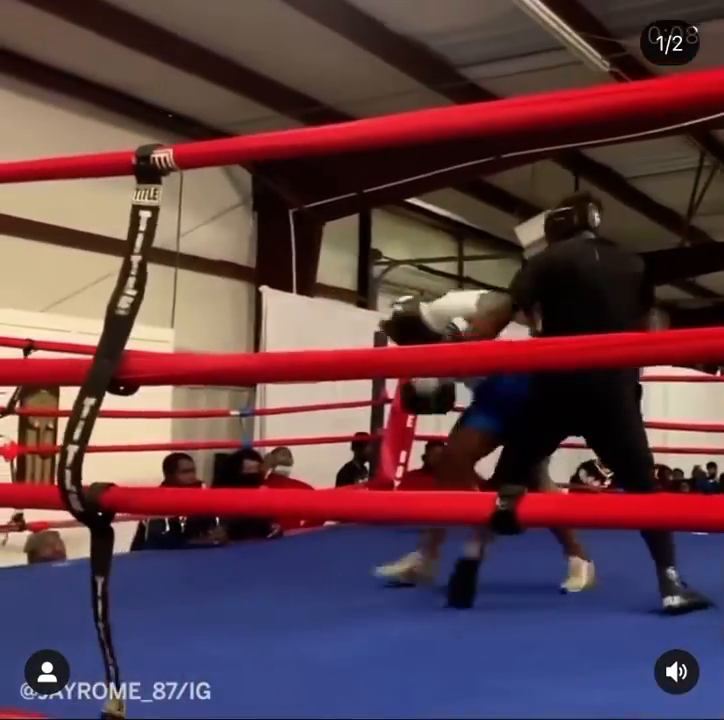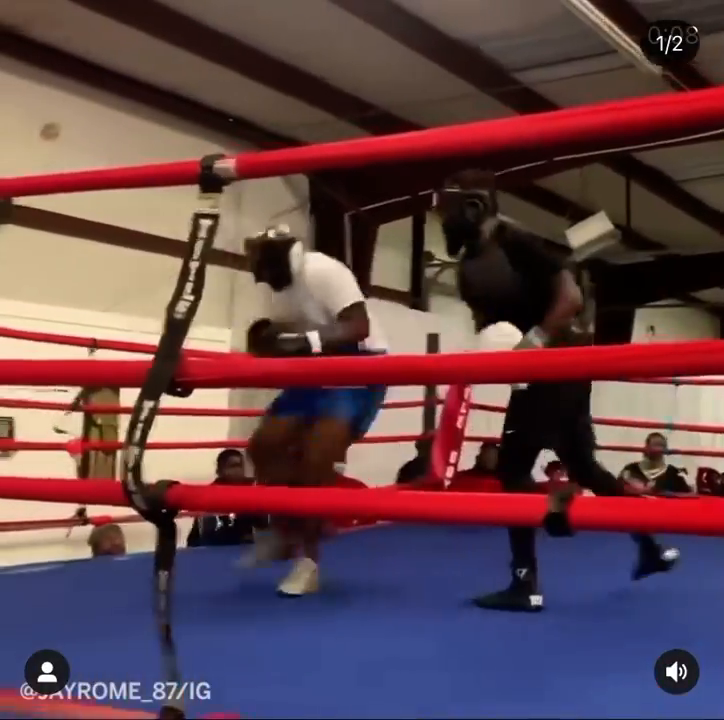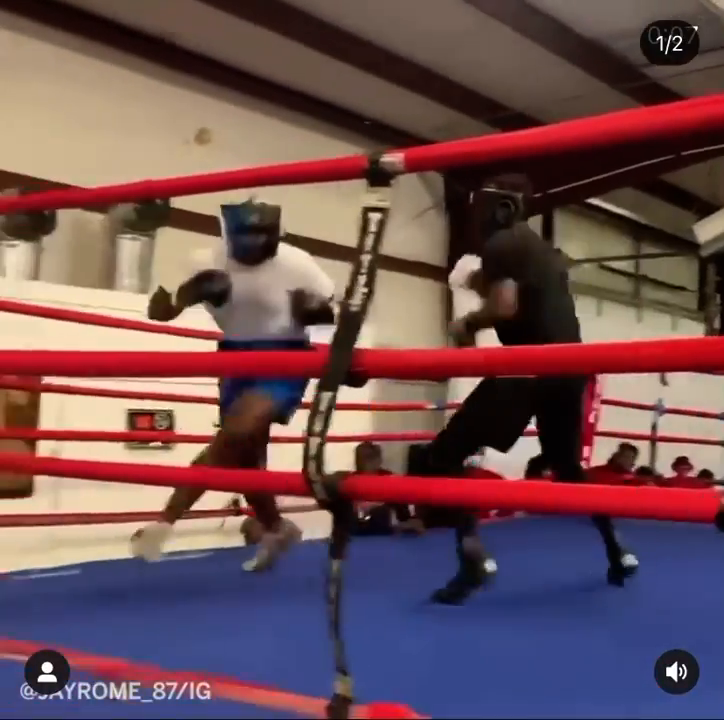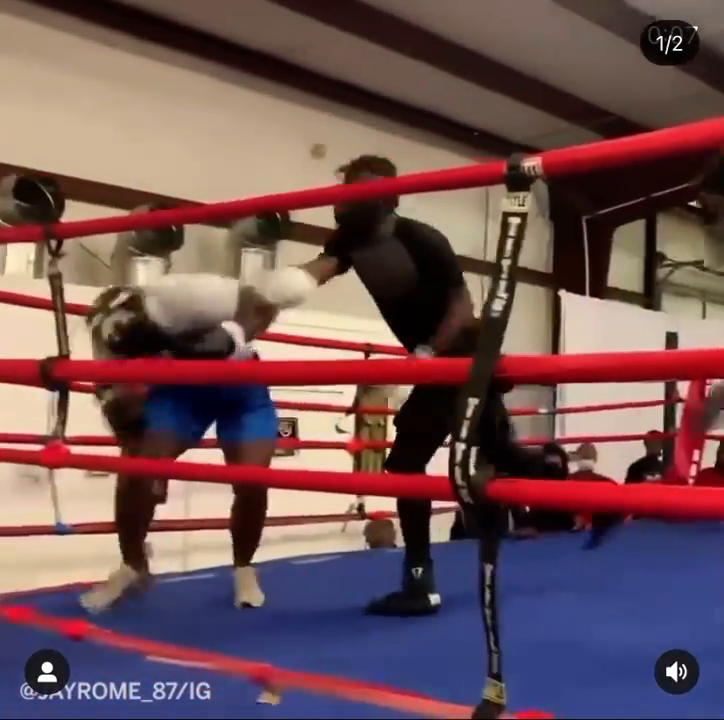
dt=0.5s
person 1, frame 1
left shoulder: (549, 260)
right shoulder: (633, 264)
left elbow: (498, 317)
right elbow: (643, 329)
left hip: (561, 380)
right hip: (615, 383)
left knee: (512, 473)
right knee: (641, 484)
left ankle: (472, 563)
right ankle: (670, 584)
person 1, frame 2
left shoulder: (518, 245)
right shoulder: (469, 262)
left elbow: (571, 298)
right elbow: (486, 324)
left wrist: (535, 342)
left knee: (511, 468)
right knee: (582, 465)
left ankle: (525, 585)
right ankle: (652, 547)
person 1, frame 3
left shoulder: (501, 244)
right shoulder: (544, 252)
left elbow: (504, 306)
left wrist: (467, 324)
right wrist: (484, 282)
left hip: (530, 368)
right hip: (568, 369)
left knee: (444, 455)
right knee: (567, 468)
left ankle: (472, 560)
right ankle: (617, 553)
person 1, frame 4
left shoulder: (423, 239)
right shoulder: (353, 240)
left elbow: (462, 306)
right elbow: (318, 271)
left wrist: (427, 358)
left hip: (462, 359)
right hip: (430, 358)
left knee: (406, 463)
left ankle: (422, 583)
person 2, frame 1
left shoulder: (446, 309)
left wrist: (458, 329)
left hip: (515, 382)
right hip: (490, 396)
left knee: (532, 474)
right knee: (448, 463)
left ankle: (578, 559)
right ankle: (425, 558)
person 2, frame 2
left shoulder: (324, 273)
right shoulder: (273, 286)
left elbow: (357, 327)
right elbow: (273, 334)
left wrist: (307, 342)
right wrist: (261, 337)
left knee: (315, 459)
right knee: (264, 445)
left ankle: (308, 560)
right ankle: (284, 534)
person 2, frame 3
left shoulder: (295, 262)
right shoulder: (209, 265)
left elbow: (329, 310)
right elbow: (157, 310)
left wrist: (316, 311)
right wrist: (185, 293)
left knee: (236, 433)
right knee: (245, 454)
left ankle: (164, 525)
right ankle: (275, 529)
person 2, frame 4
left shoulder: (186, 296)
right shoulder: (112, 335)
left elbow: (264, 305)
right elbow: (112, 388)
left wrist: (232, 336)
right wrist: (118, 402)
left hip: (238, 384)
right hip: (179, 391)
left knee: (251, 484)
right knee: (136, 474)
left ankle: (244, 570)
right ankle: (132, 569)
